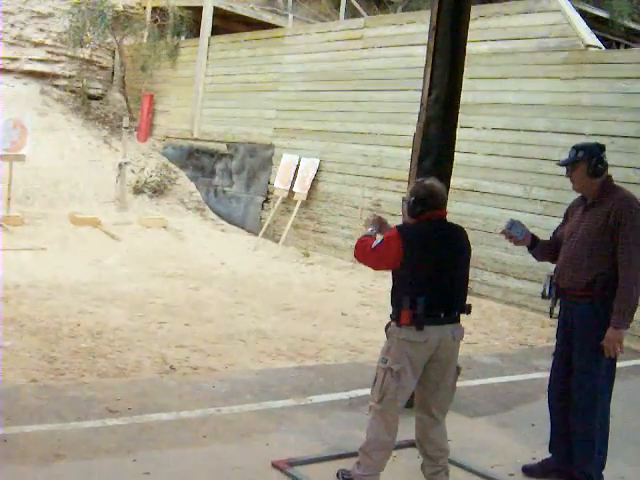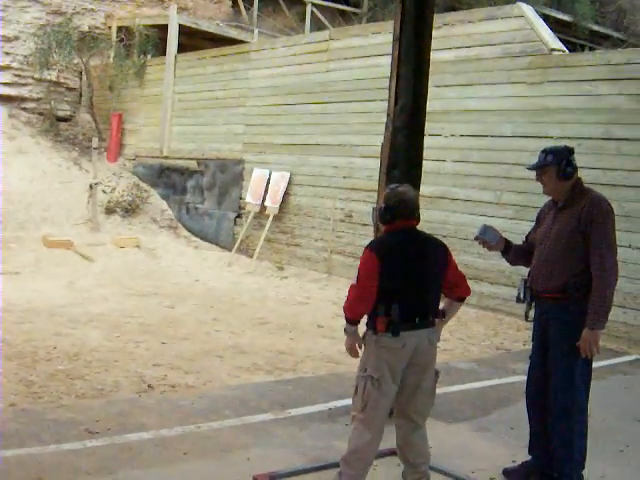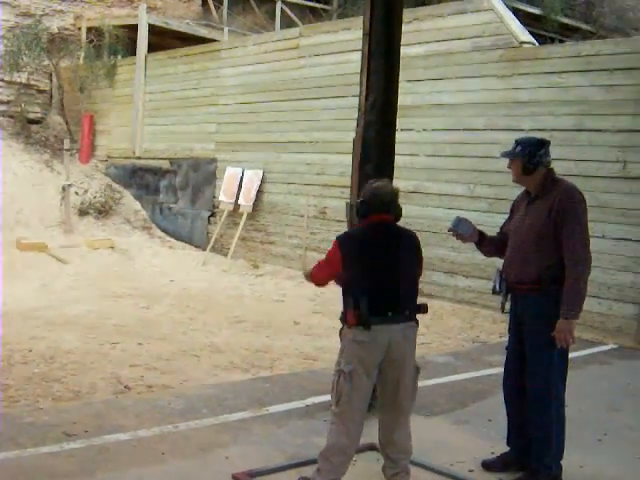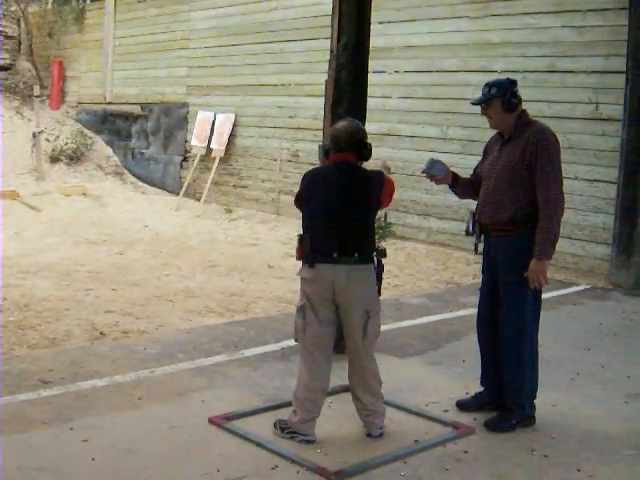
dt=1s
person 1, frame 1
right shoulder: (577, 206)
right elbow: (556, 251)
right wrist: (531, 242)
left hip: (598, 311)
right hip: (569, 307)
left knee: (589, 396)
right knee: (559, 388)
person 1, frame 2
left shoulder: (594, 207)
right shoulder: (549, 209)
left elbow: (604, 270)
right elbow: (530, 255)
left wrist: (594, 324)
right wrist: (504, 247)
left hip: (572, 312)
right hip: (544, 309)
left knee: (567, 396)
right knee: (537, 391)
person 1, frame 3
left shoulder: (565, 197)
right shoulder: (523, 200)
left elbow: (577, 261)
right elbow: (505, 246)
left wrist: (568, 315)
right wrist: (478, 238)
left hip: (547, 303)
right hip: (520, 300)
left knee: (544, 387)
right knee: (515, 382)
right ankle: (520, 452)
person 1, frame 4
left shoulder: (539, 138)
right shoulder: (496, 142)
left elbow: (551, 202)
right elbow: (479, 188)
left wrist: (541, 256)
right wrist: (451, 180)
left hip: (521, 245)
right hip: (493, 242)
left knee: (517, 327)
right knee: (488, 322)
left ankle: (521, 406)
right ankle: (493, 391)
person 2, frame 1
left shoulder: (405, 236)
right shoulder: (459, 237)
left elbow: (365, 252)
left wrist: (372, 230)
right wrist: (388, 229)
left hip: (412, 332)
right hip: (449, 331)
left knee: (385, 406)
right knee: (434, 409)
person 2, frame 2
left shoulder: (378, 249)
right shoulder: (437, 248)
left elbow: (360, 297)
right elbow: (459, 291)
left wrist: (351, 329)
right wrist: (437, 322)
left hip: (388, 339)
right hip: (425, 338)
left knee: (368, 416)
right knee: (414, 415)
person 2, frame 3
left shoulder: (349, 242)
right shoulder: (410, 241)
left elbow: (321, 275)
left wrist: (309, 272)
left hip: (364, 333)
right hip: (404, 330)
left knee: (347, 411)
right knee: (397, 409)
person 2, frame 4
left shoulder: (310, 180)
right shoulder: (375, 182)
left hip: (316, 271)
right hip: (357, 273)
left knee: (314, 351)
right knee: (362, 349)
left ankle: (301, 424)
right ankle: (374, 420)
